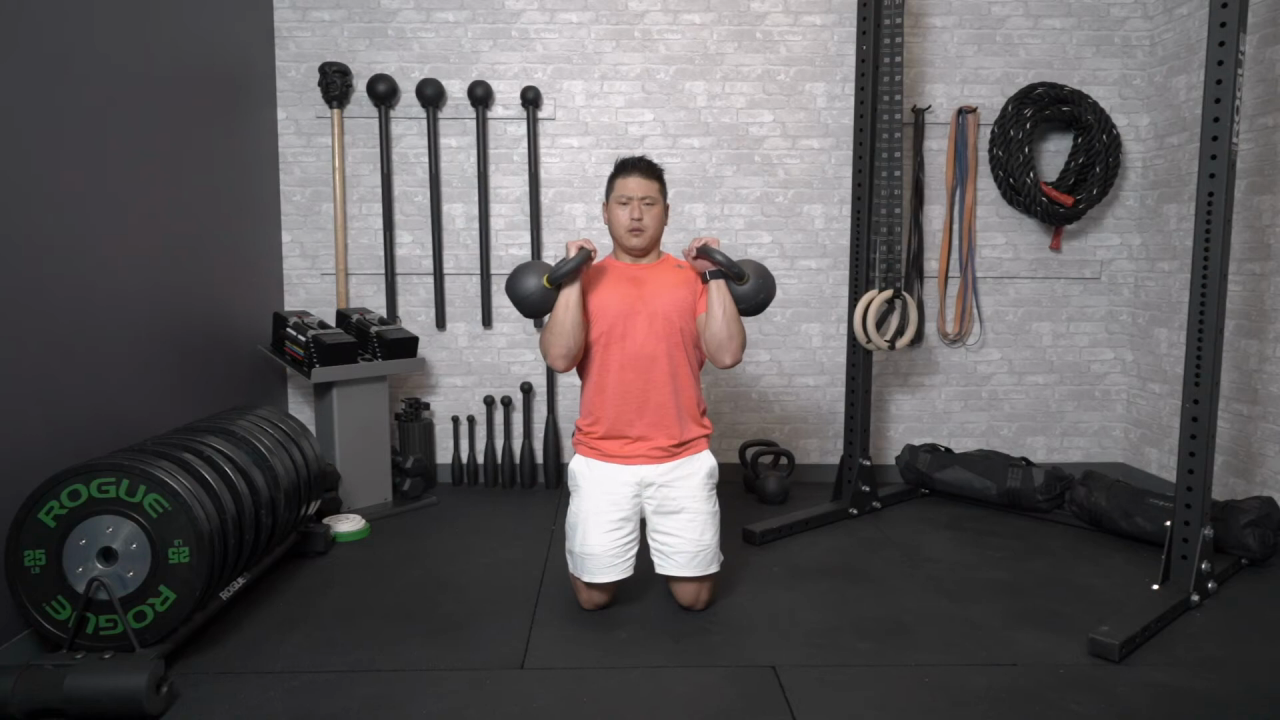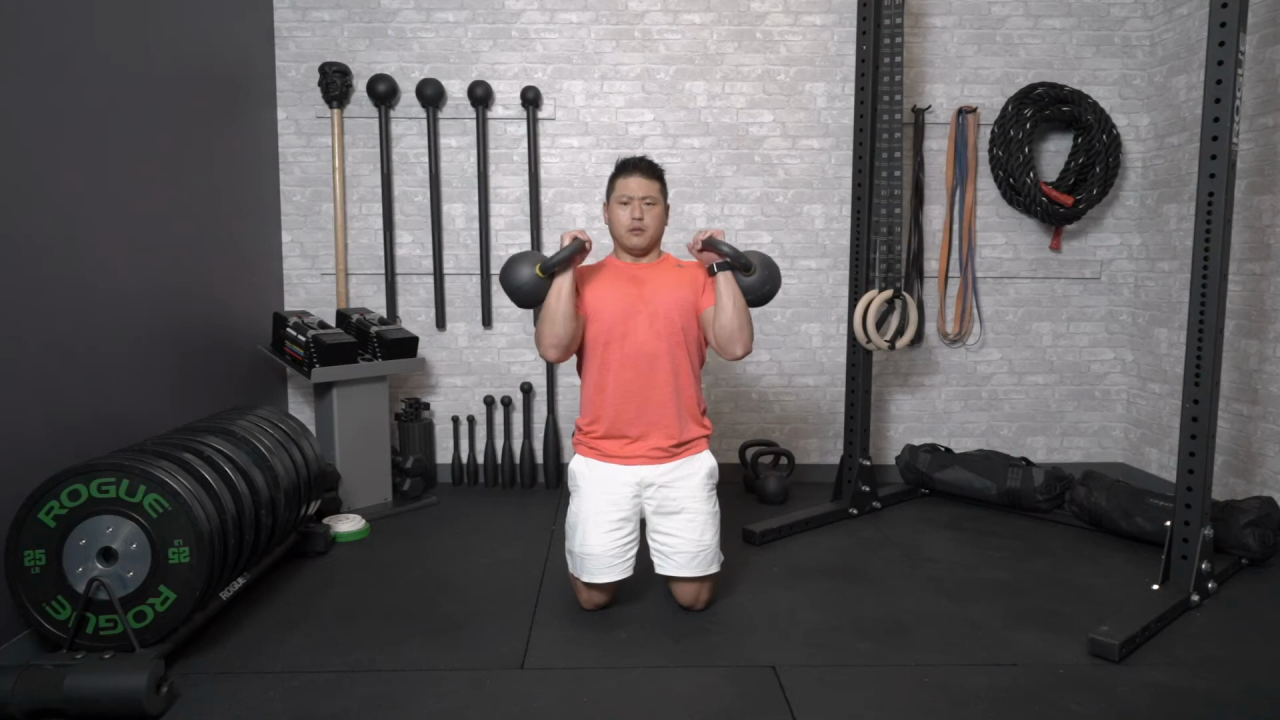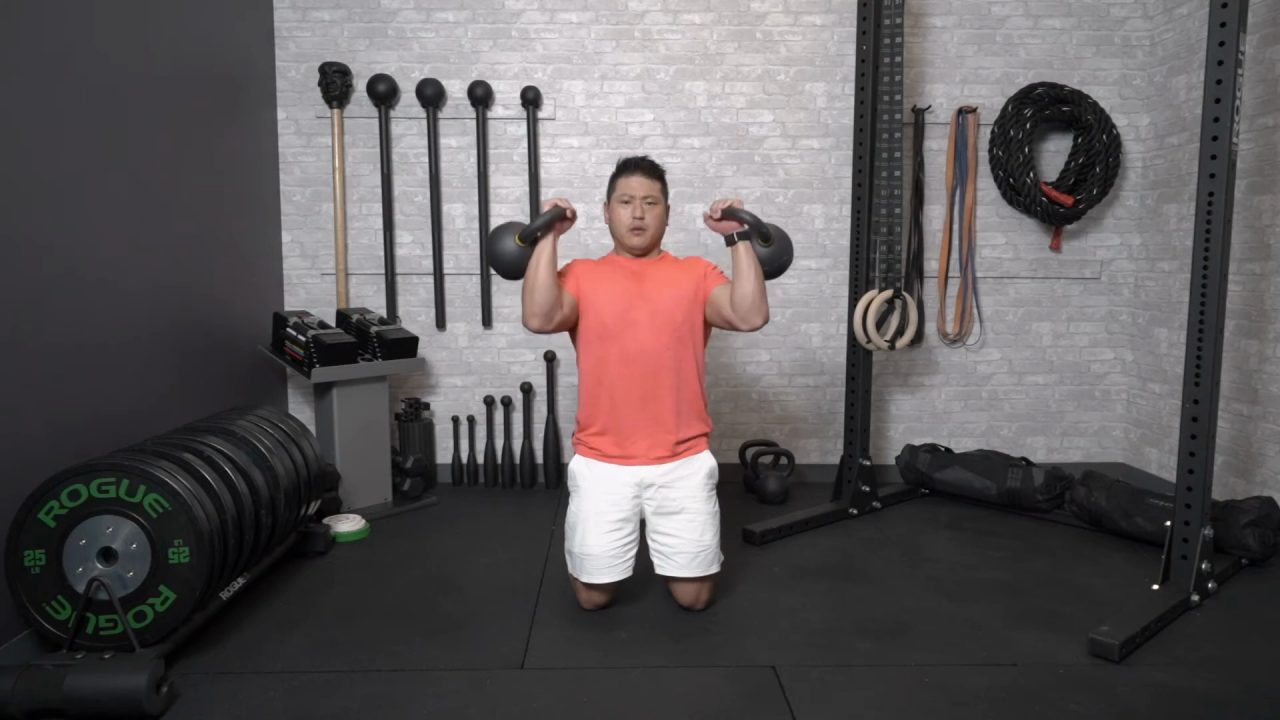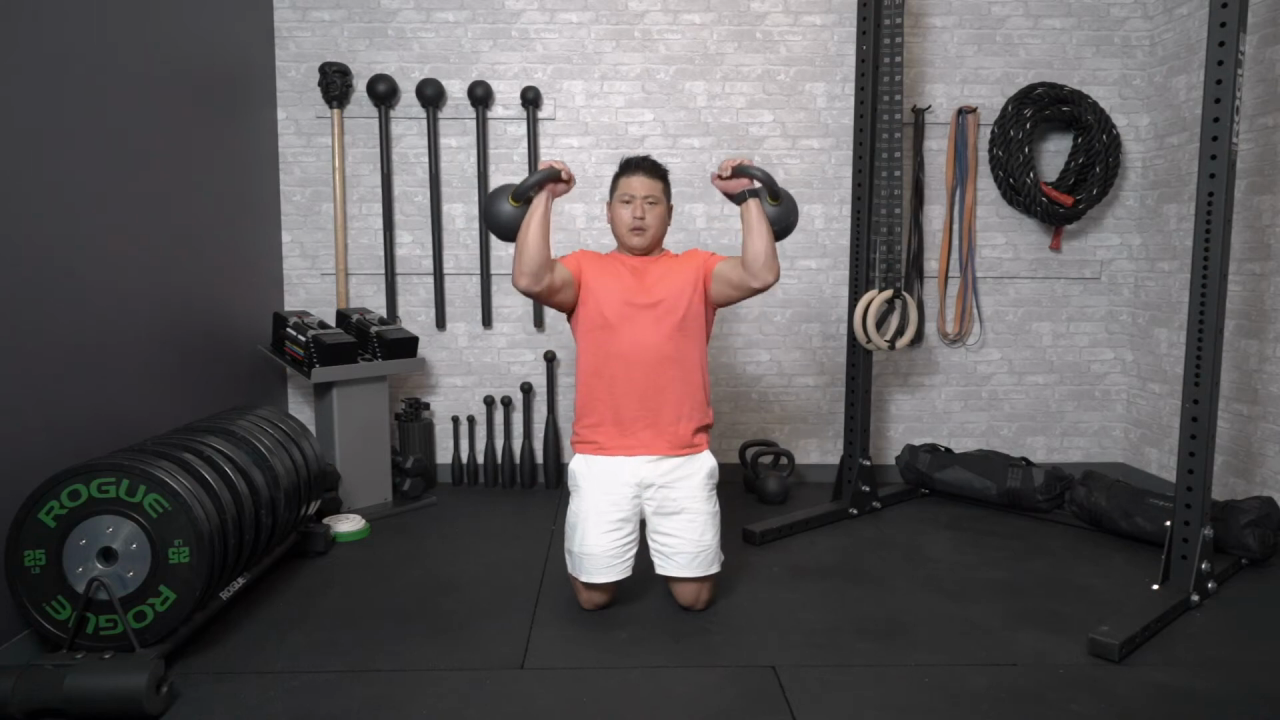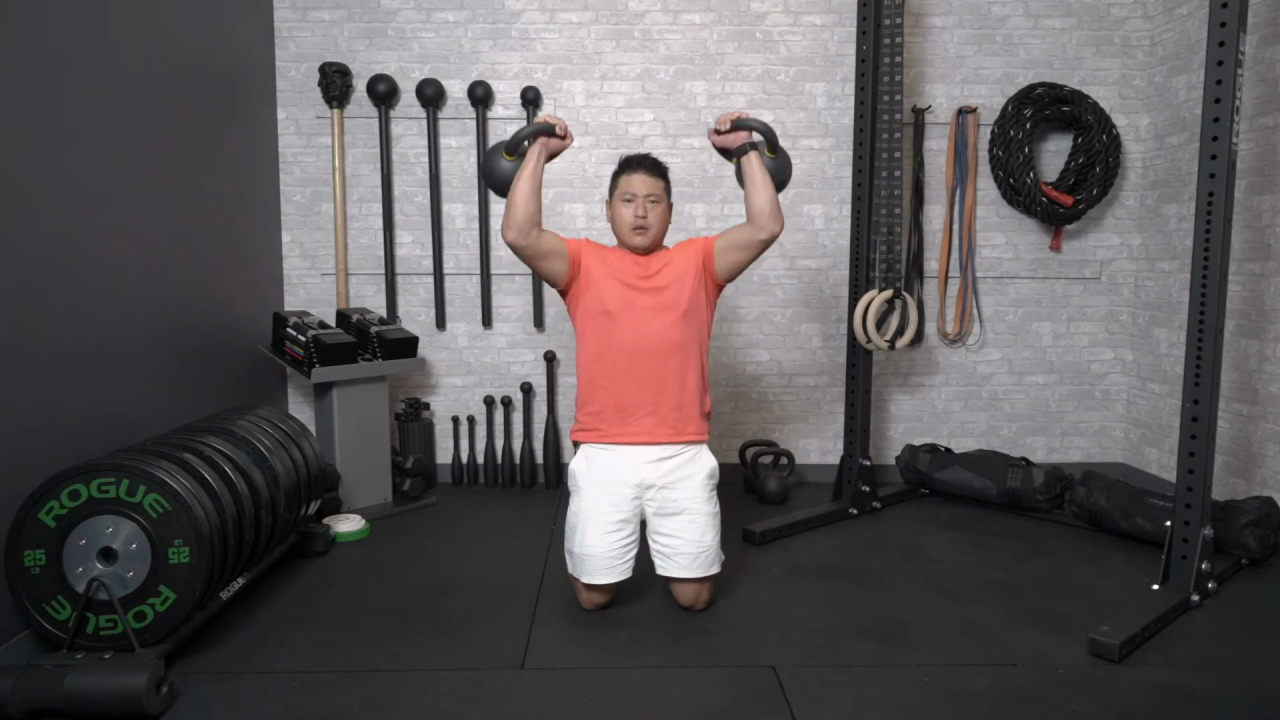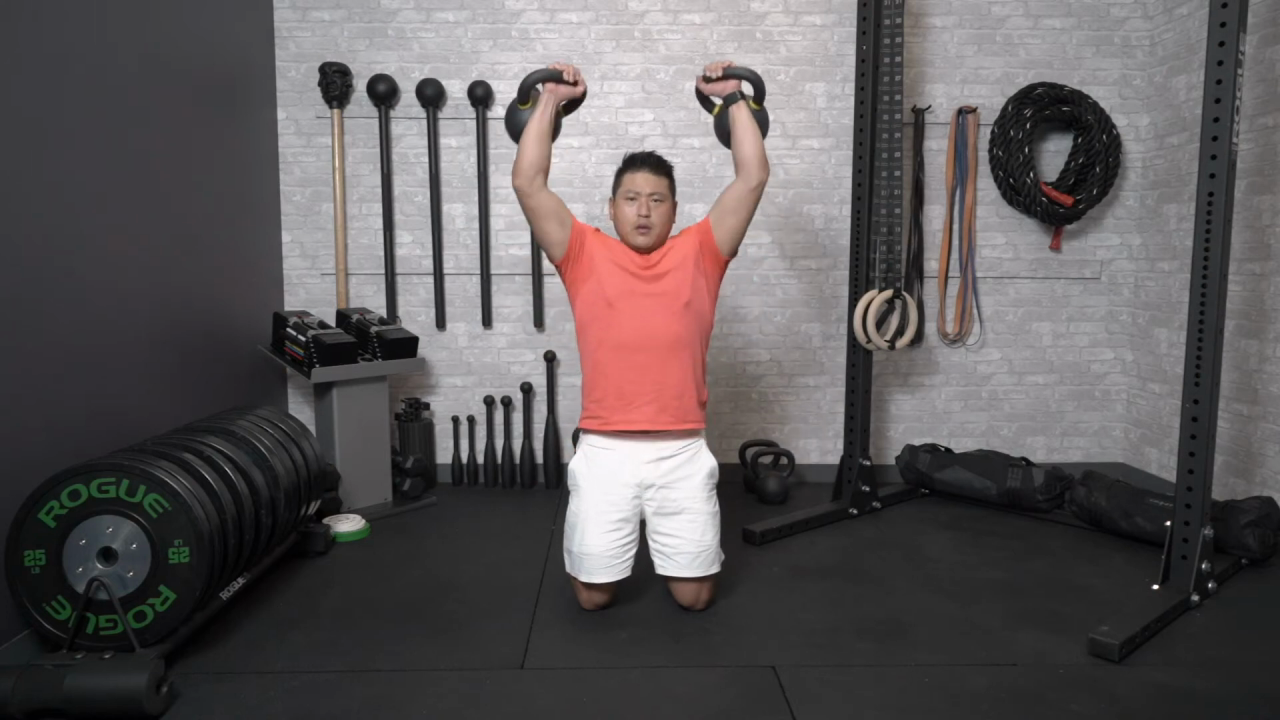
dt=0.5s
person 1, frame 1
left shoulder: (693, 277)
right shoulder: (583, 279)
left elbow: (727, 354)
right elbow: (559, 357)
left wrist: (714, 274)
right wrist: (572, 277)
left hip: (683, 460)
right hip: (602, 461)
left knee: (694, 595)
right knee: (594, 595)
left ankle: (666, 544)
person 1, frame 2
left shoulder: (696, 276)
right shoulder: (583, 279)
left elbow: (737, 346)
right elbow: (552, 348)
left wrist: (722, 266)
right wrist: (565, 266)
left hip: (682, 460)
right hip: (602, 461)
left knee: (695, 595)
right knee: (594, 594)
left ankle: (663, 545)
right ankle: (609, 549)
person 1, frame 3
left shoulder: (696, 273)
right shoulder: (582, 275)
left elbow: (751, 317)
right elbow: (538, 318)
left wrist: (738, 236)
right wrist: (548, 236)
left hip: (682, 461)
right hip: (601, 462)
left knee: (694, 593)
right knee: (594, 592)
left ankle: (664, 543)
right ankle: (617, 542)
person 1, frame 4
left shoulder: (696, 269)
right shoulder: (585, 270)
left elbow: (761, 275)
right elbow: (529, 279)
left wrist: (746, 196)
right wrist: (543, 197)
left hip: (682, 459)
right hip: (602, 459)
left knee: (694, 593)
right knee: (594, 593)
left ankle: (666, 545)
right ankle: (606, 550)
person 1, frame 5
left shoulder: (697, 261)
right shoulder: (584, 263)
left elbow: (766, 227)
right elbow: (518, 233)
left wrist: (745, 150)
right wrist: (538, 152)
left hip: (682, 455)
right hip: (604, 454)
left knee: (694, 594)
right knee: (594, 594)
left ankle: (667, 547)
right ankle: (612, 544)
person 1, frame 6
left shoulder: (698, 254)
right shoulder: (585, 256)
left elbow: (752, 177)
right elbow: (527, 181)
left wrist: (733, 98)
right wrist: (550, 99)
left hip: (682, 450)
right hip: (605, 450)
left knee: (694, 594)
right knee: (593, 594)
left ankle: (672, 542)
right ankle: (608, 547)
